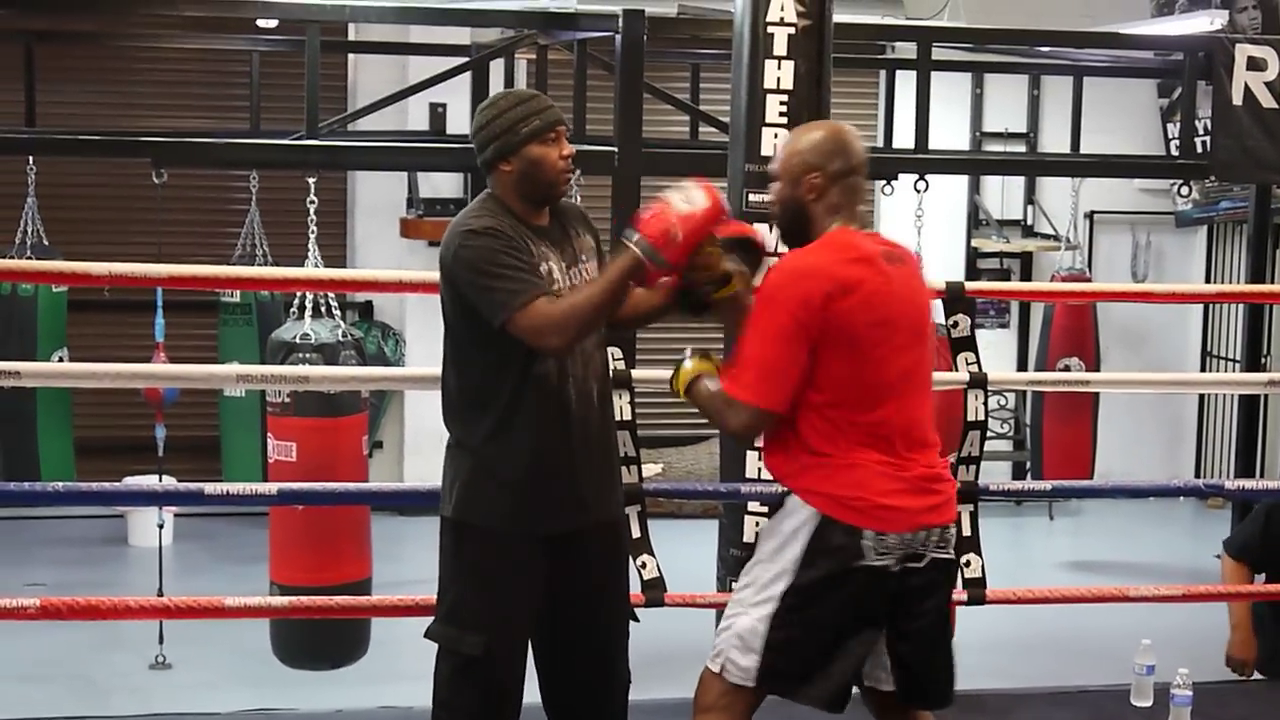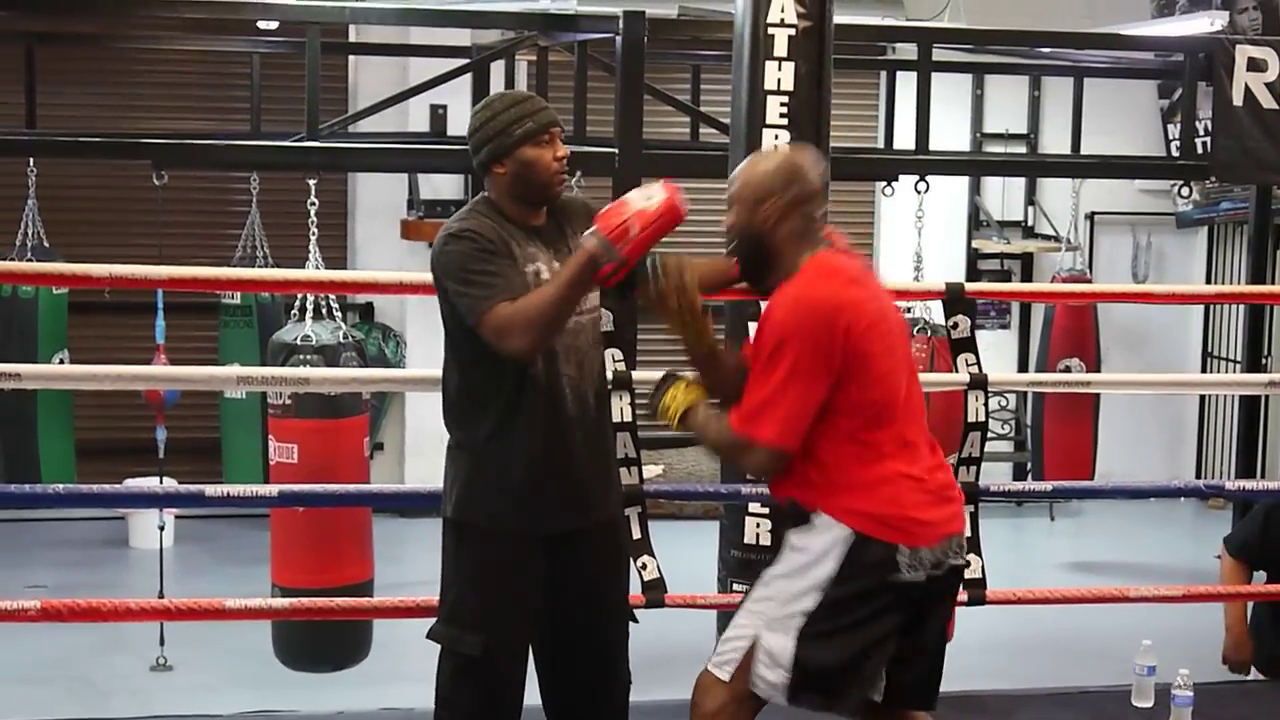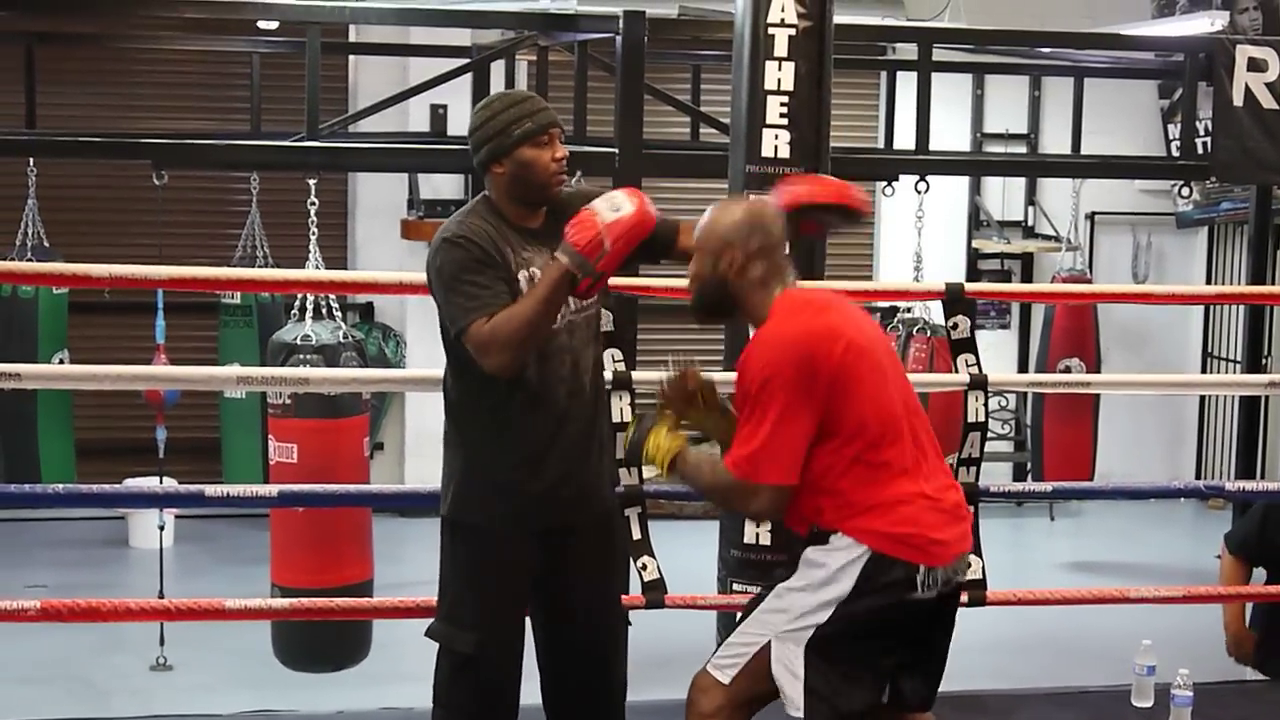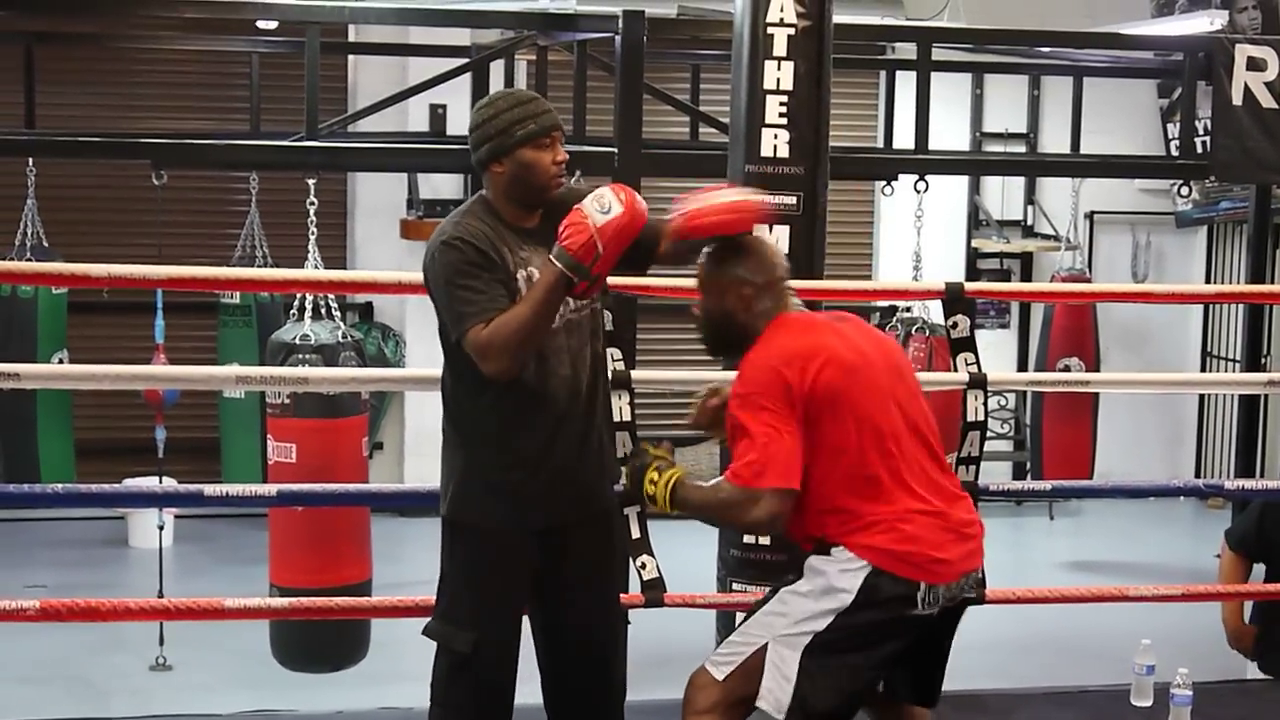
dt=0.1s
person 1, frame 1
left shoulder: (572, 223)
right shoulder: (480, 238)
left elbow: (619, 310)
right elbow: (552, 331)
left wrist: (681, 280)
right wrist: (639, 253)
left hip: (585, 489)
right hip: (498, 498)
left knee: (594, 659)
right knee: (484, 665)
person 1, frame 2
left shoulder: (577, 215)
right shoulder: (467, 241)
right elbow: (517, 334)
right wrist: (595, 250)
left hip: (583, 488)
right hip: (496, 500)
left knee: (593, 660)
right knee: (488, 663)
person 1, frame 3
left shoulder: (569, 206)
right shoulder: (462, 243)
left elbow: (674, 238)
right elbow: (493, 353)
right wrist: (567, 265)
left hip: (583, 488)
right hip: (493, 497)
left knee: (591, 658)
right knee: (482, 665)
person 1, frame 4
left shoulder: (577, 213)
right shoulder: (460, 243)
left elbow: (664, 243)
right elbow: (493, 357)
left wrist: (702, 218)
right wrist: (565, 267)
left hip: (582, 489)
right hip: (494, 499)
left knee: (592, 653)
right knee: (478, 658)
person 2, frame 1
left shoulder: (804, 274)
right shoulder: (899, 269)
left elbow: (745, 416)
left wrist: (696, 375)
left hip: (846, 522)
right hip: (925, 518)
person 2, frame 2
left shoulder: (802, 304)
right shoulder: (847, 275)
left elbow: (759, 451)
right elbow: (757, 383)
left wrist: (681, 402)
right wrist: (690, 322)
left hip: (863, 534)
right hip: (934, 528)
person 2, frame 3
left shoulder: (779, 347)
right shoulder: (832, 311)
left elbow: (760, 494)
left wrist: (670, 449)
right wrist: (704, 406)
left hip: (883, 551)
right hip: (944, 539)
person 2, frame 4
left shoulder: (766, 369)
right shoulder: (855, 332)
left elbow: (763, 508)
left wrist: (669, 485)
right wrist: (740, 423)
left hip: (883, 567)
right hip: (957, 554)
